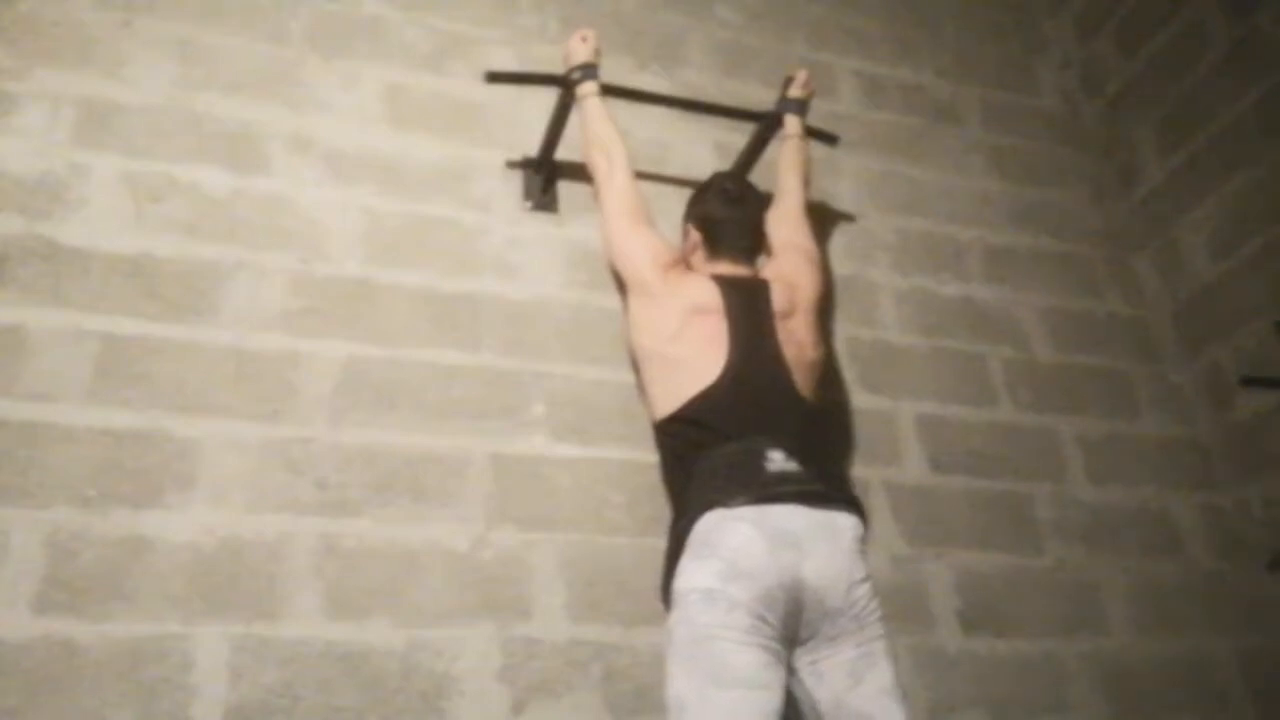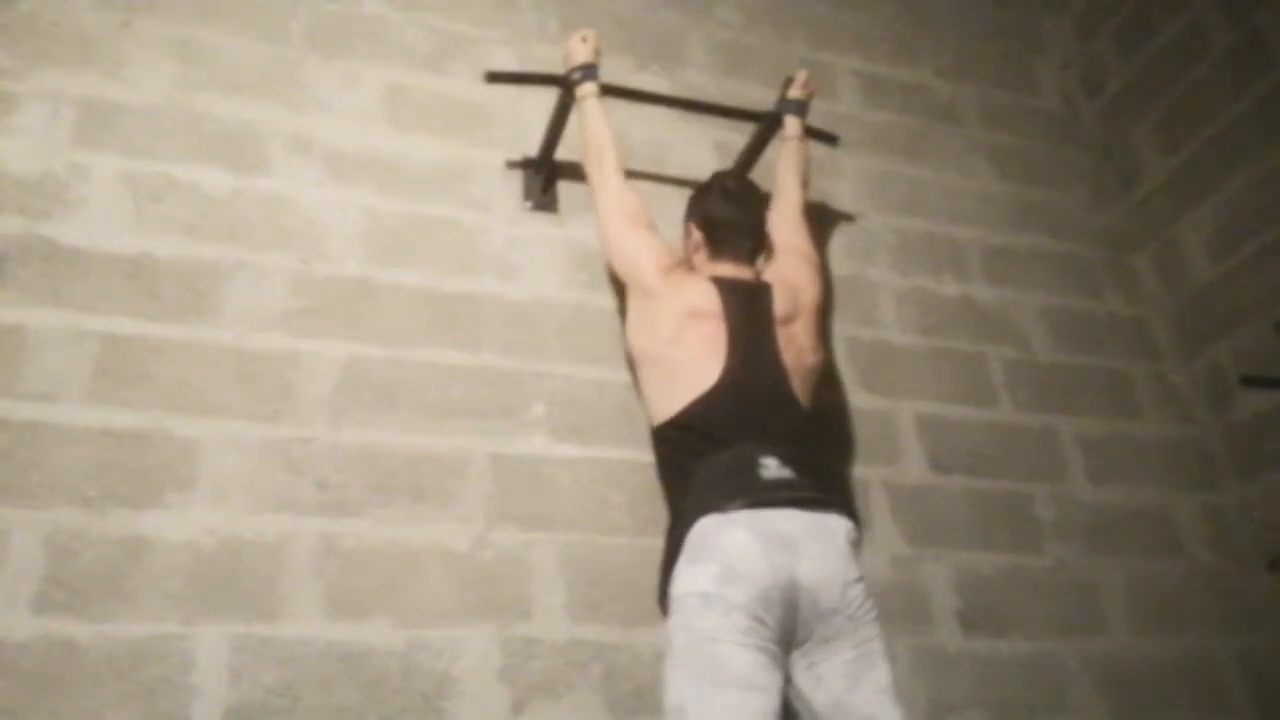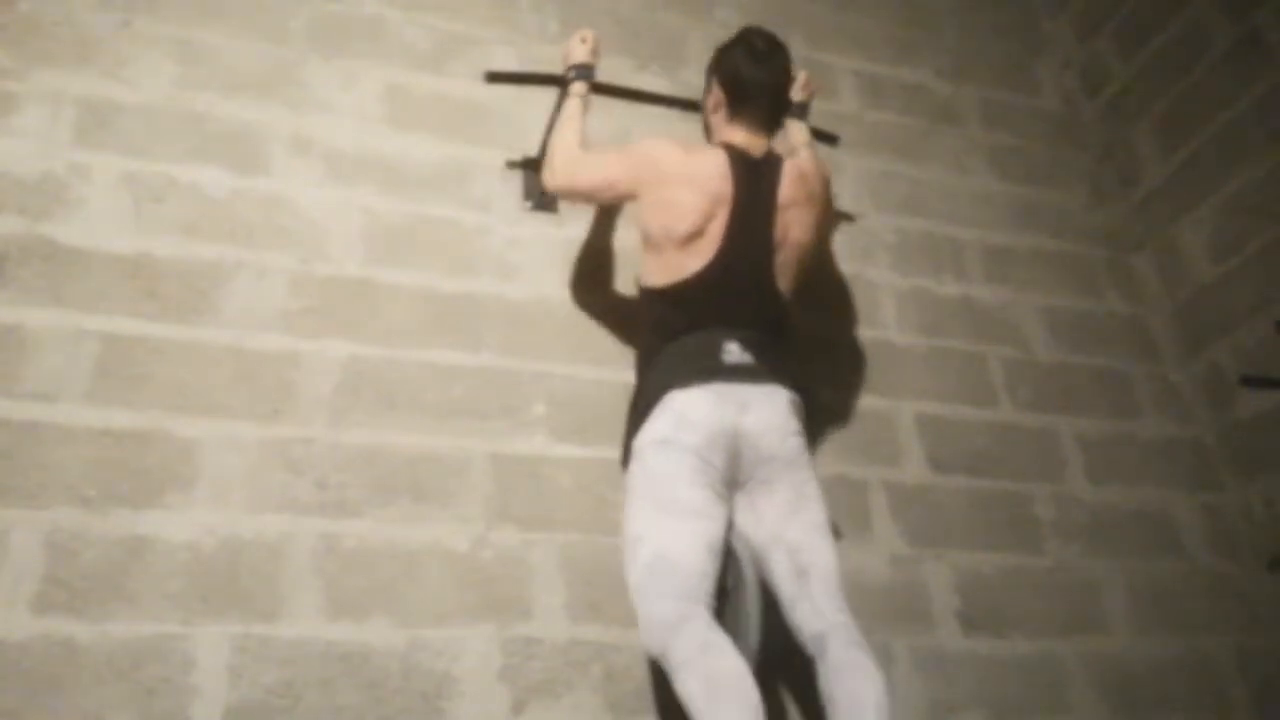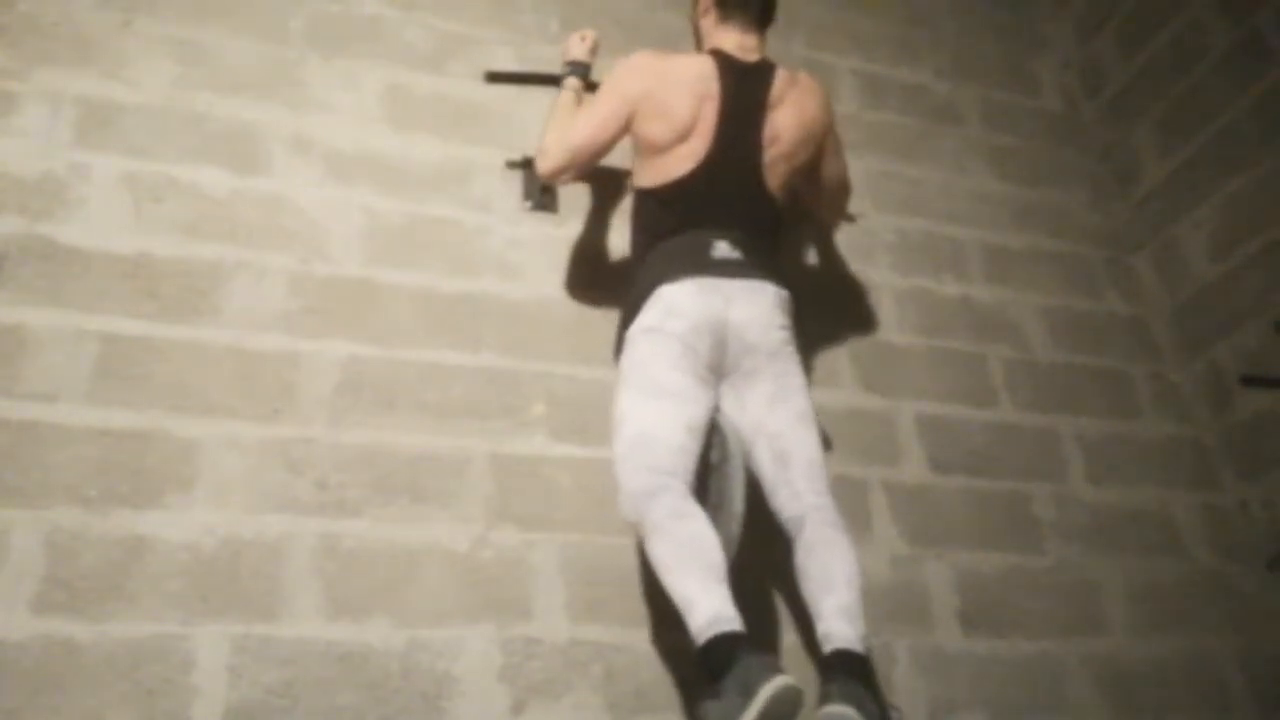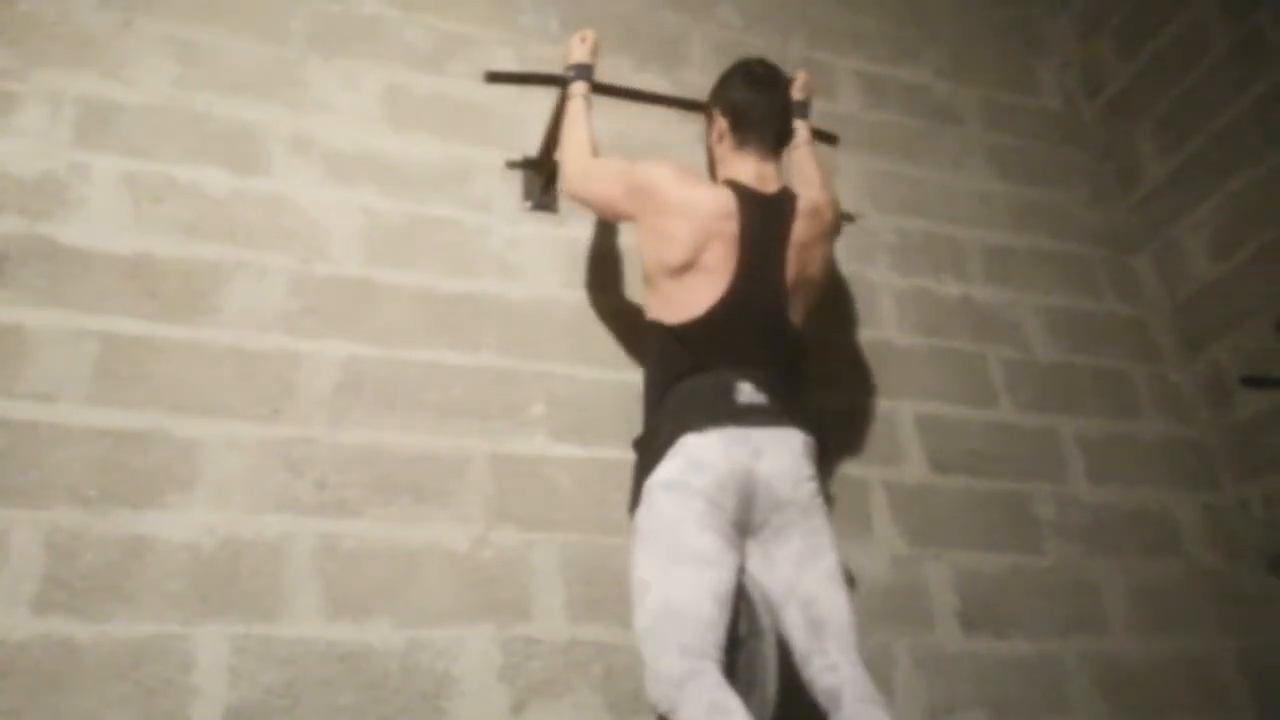
dt=1s
person 1, frame 1
left shoulder: (664, 289)
right shoulder: (793, 292)
left elbow: (611, 172)
right elbow: (791, 199)
left wrist: (585, 79)
right wrist: (792, 117)
left hip: (729, 538)
right hip: (830, 533)
person 1, frame 2
left shoulder: (665, 291)
right shoulder: (796, 296)
left elbow: (608, 178)
right elbow: (791, 205)
left wrist: (585, 80)
right wrist: (793, 119)
left hip: (725, 543)
right hip: (823, 539)
person 1, frame 3
left shoulder: (667, 165)
right shoulder: (807, 182)
left elbow: (558, 174)
left wrist: (578, 80)
right wrist: (798, 122)
left hip: (685, 409)
right hip: (772, 409)
left knee: (673, 608)
right knee: (826, 614)
person 1, frame 4
left shoulder: (651, 73)
right shoulder: (806, 98)
left elbow: (553, 162)
right elbow: (833, 203)
left wrist: (574, 74)
left hip: (675, 305)
right hip: (760, 306)
left knee: (654, 485)
right knee: (808, 500)
left ankle: (733, 655)
person 1, frame 5
left shoulder: (671, 197)
right shoulder: (817, 218)
left elbow: (575, 174)
left wrist: (578, 80)
right wrist: (800, 117)
left hip: (694, 453)
right hip: (785, 452)
left knee: (682, 662)
